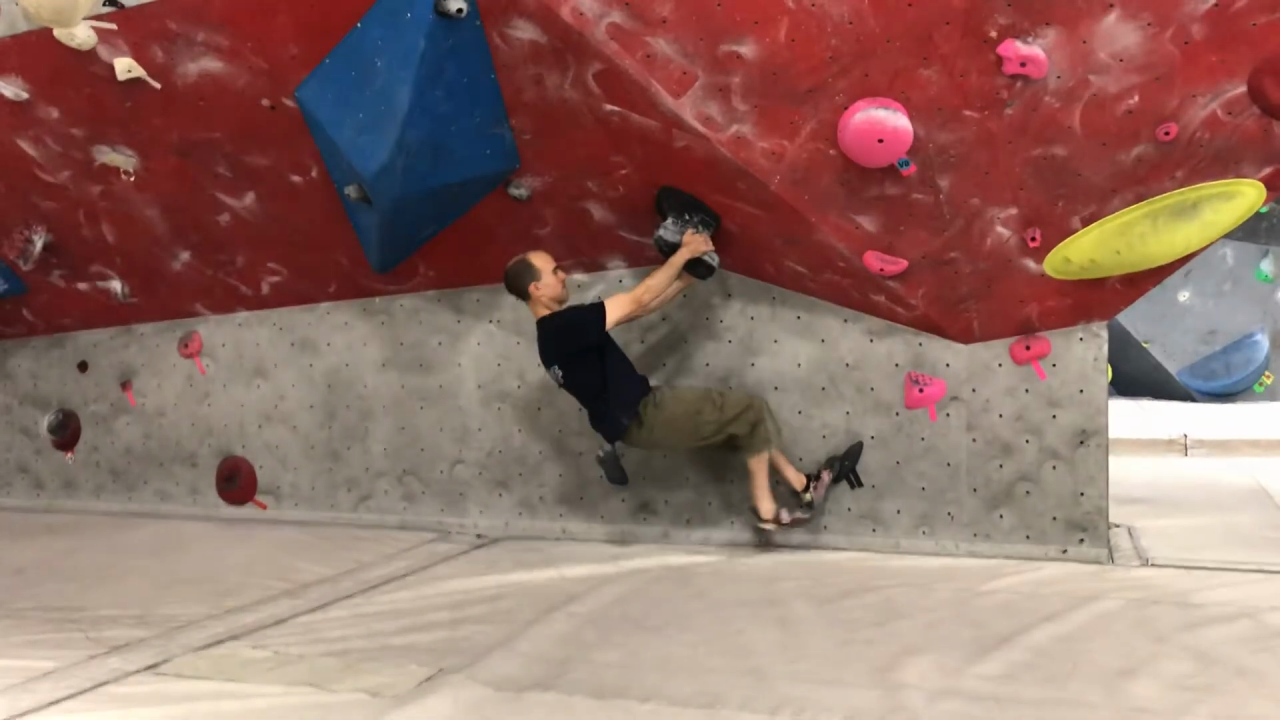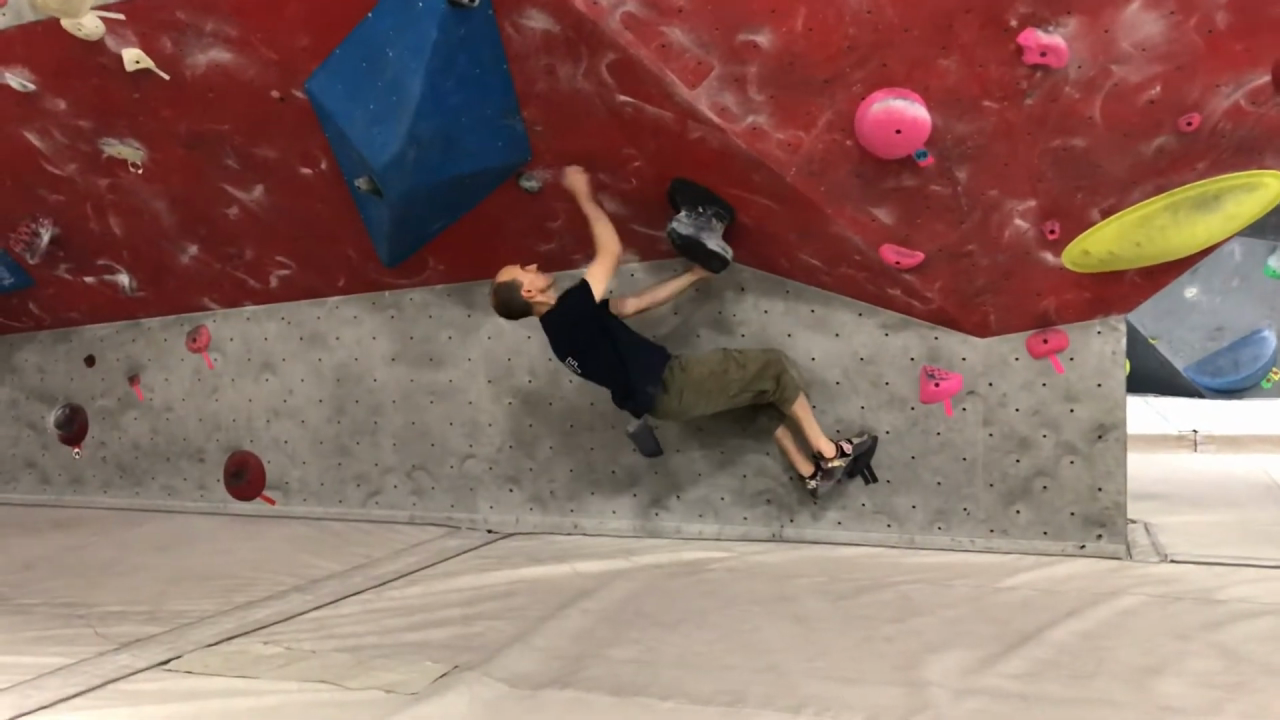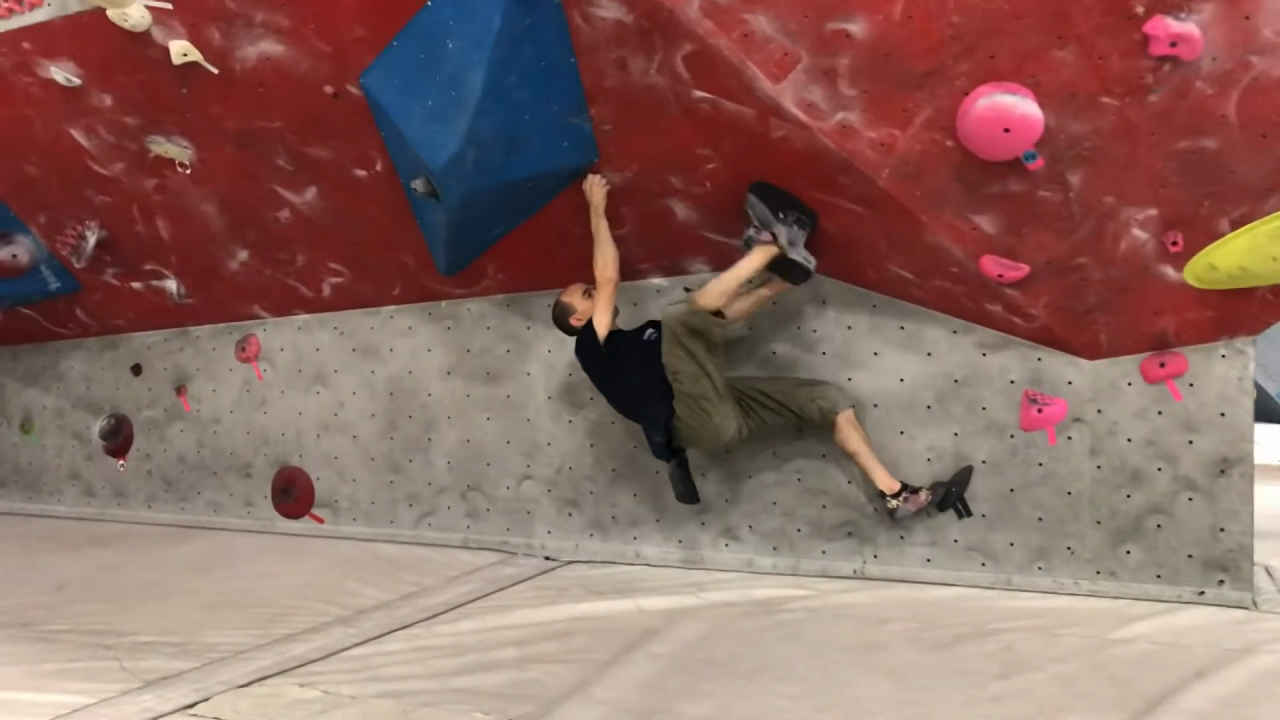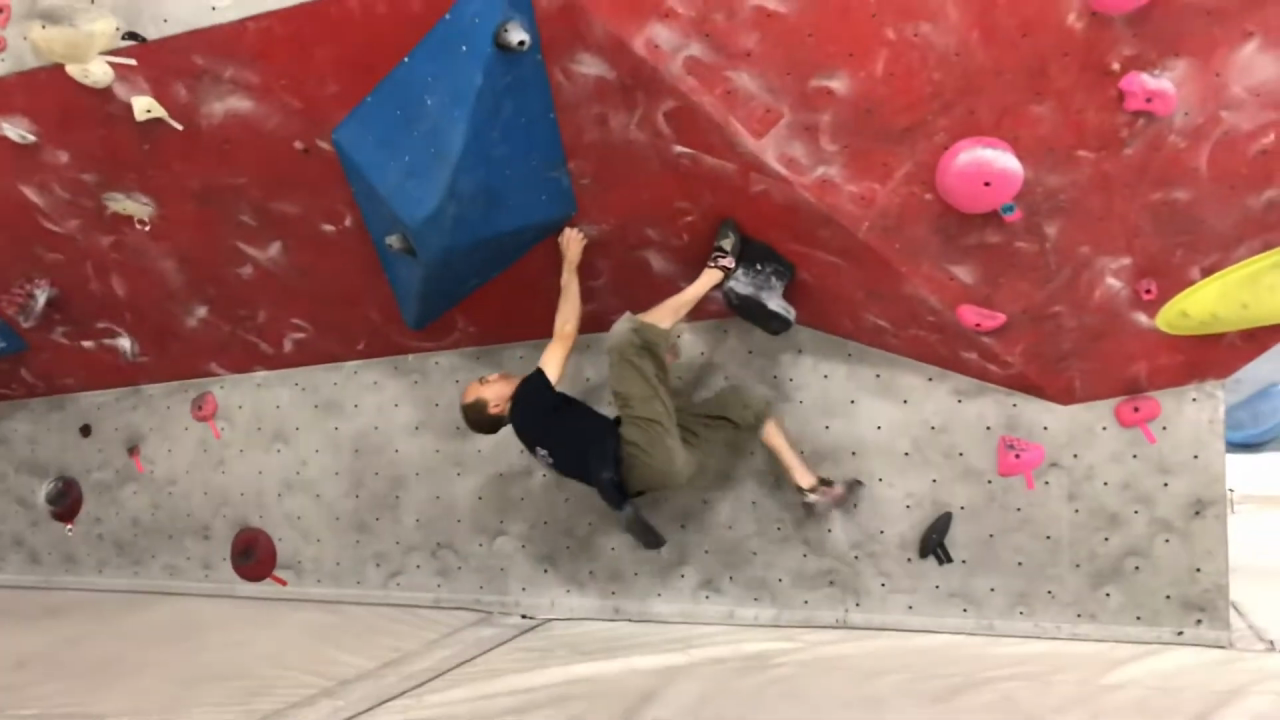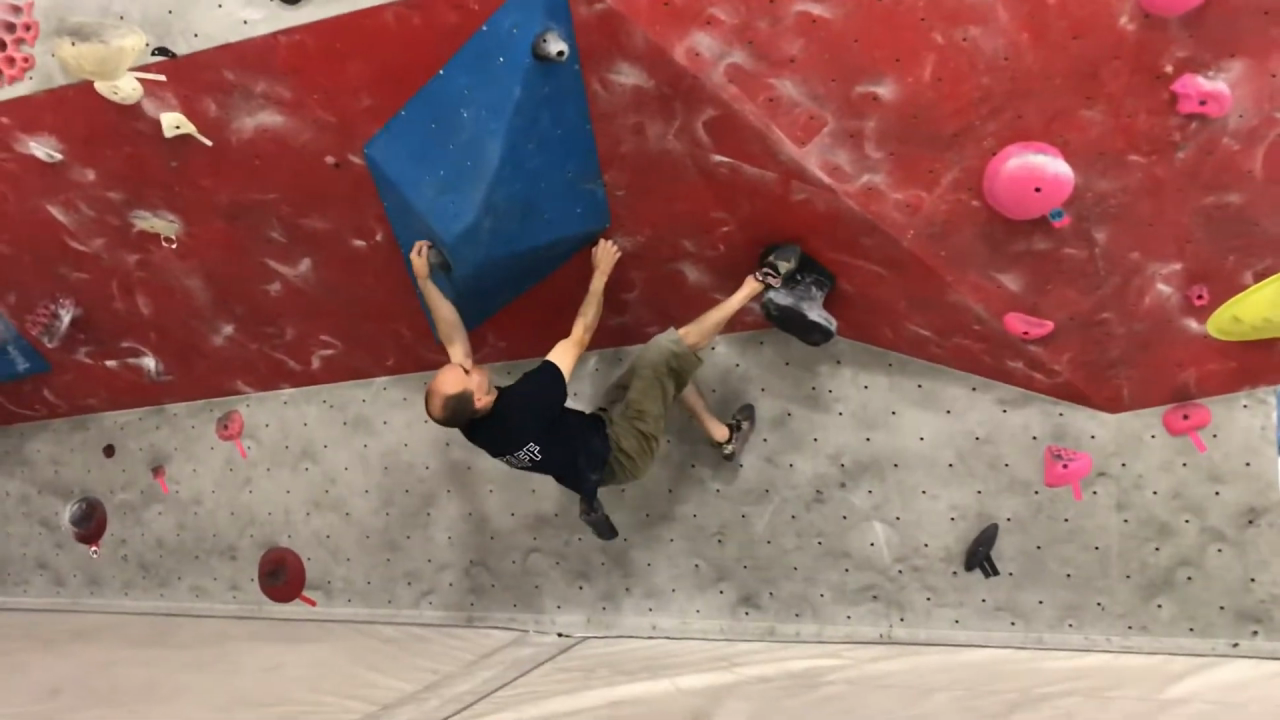
dt=1s
person 1, frame 1
left shoulder: (559, 330)
right shoulder: (563, 328)
left elbow: (635, 307)
right elbow: (636, 303)
left wrist: (687, 276)
right wrist: (684, 253)
left hip: (638, 410)
right hip: (641, 418)
left knee: (739, 410)
right knee: (752, 410)
left ankle: (802, 485)
right ankle: (766, 509)
person 1, frame 2
left shoulder: (566, 321)
right shoulder: (568, 313)
left elbow: (637, 303)
right elbow: (610, 252)
left wrist: (695, 274)
right wrist: (583, 195)
left hip: (660, 392)
right hip: (669, 387)
left knee: (763, 386)
right knee: (774, 367)
left ankle: (811, 472)
right ankle: (827, 451)
person 1, frame 3
left shoulder: (646, 335)
right shoulder: (593, 348)
left elbow: (717, 312)
right elbow: (608, 278)
left wrist: (771, 287)
right wrist: (597, 209)
left hip: (723, 412)
right hip: (700, 420)
left knee: (827, 398)
right knee: (684, 318)
left ankle: (894, 493)
right ankle: (767, 247)
person 1, frame 4
left shoulder: (537, 422)
right shoulder: (529, 405)
right elbow: (564, 335)
left wrist: (650, 369)
right wrist: (569, 265)
left hip: (655, 457)
right hip: (650, 458)
left knee: (746, 401)
right knee: (627, 333)
left ankle: (810, 487)
right ankle: (714, 273)
person 1, frame 5
left shoulder: (469, 424)
right shoulder: (523, 405)
left elbow: (454, 339)
right elbow: (579, 338)
left wrist: (424, 281)
right wrist: (600, 274)
left hip: (596, 439)
right hip: (618, 455)
left knee: (662, 360)
right knee: (666, 350)
left ankle: (721, 433)
right ankle: (755, 284)
